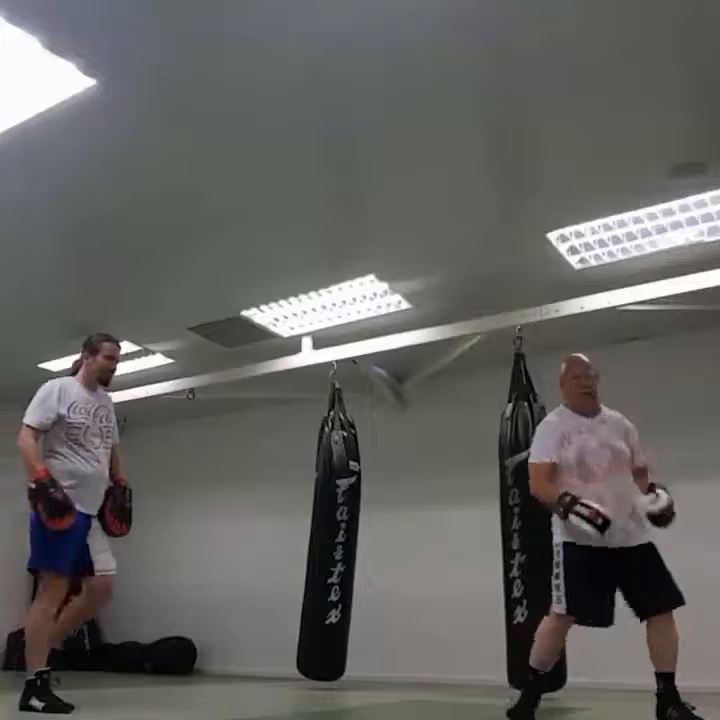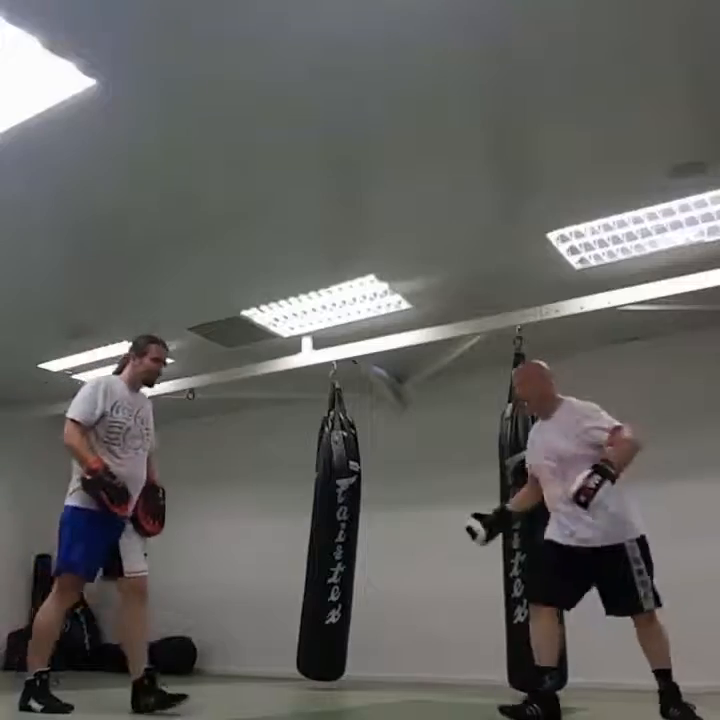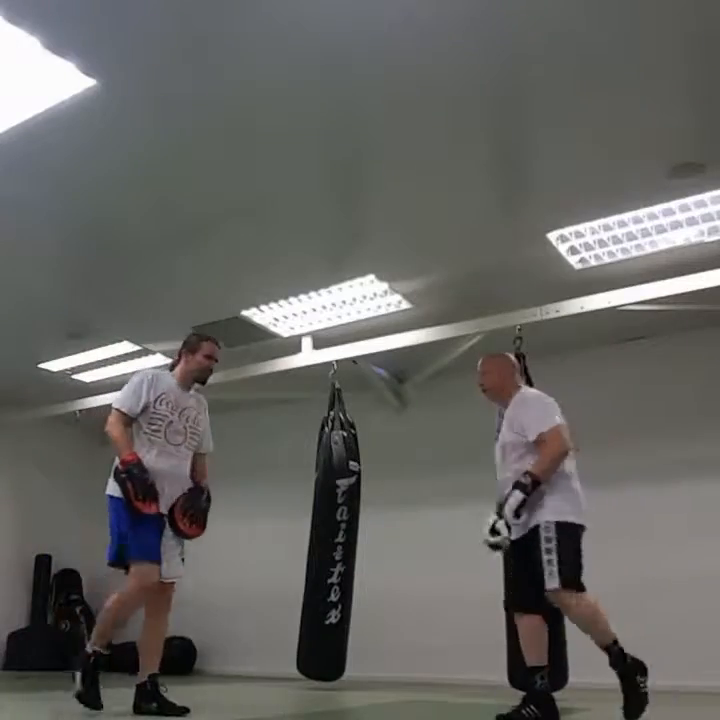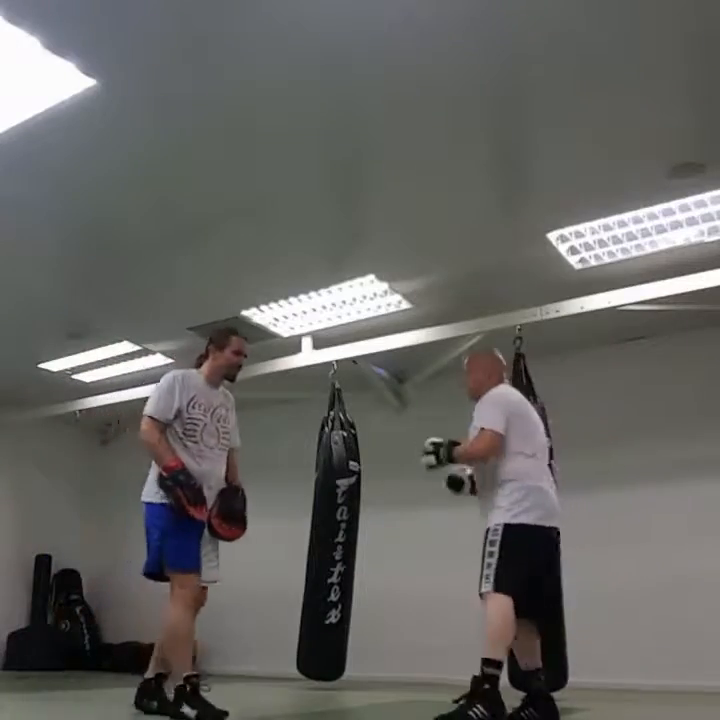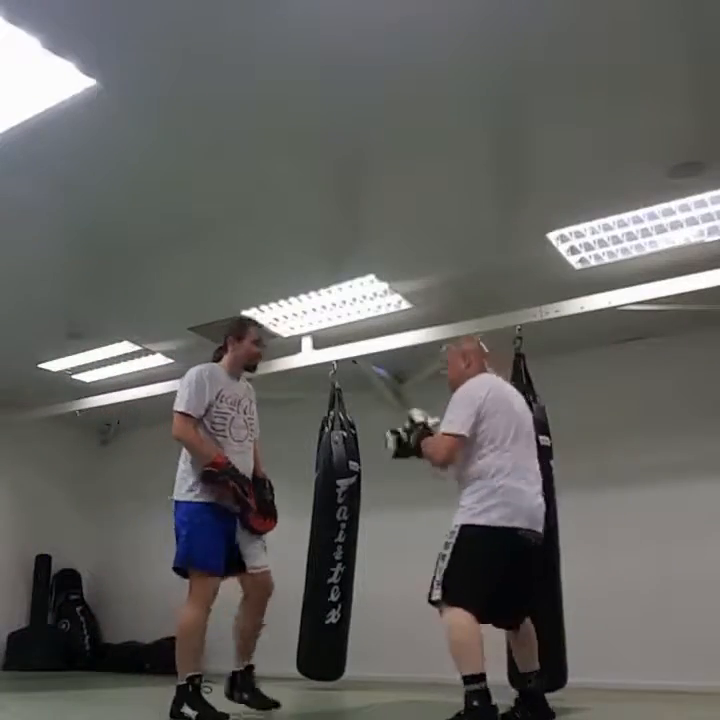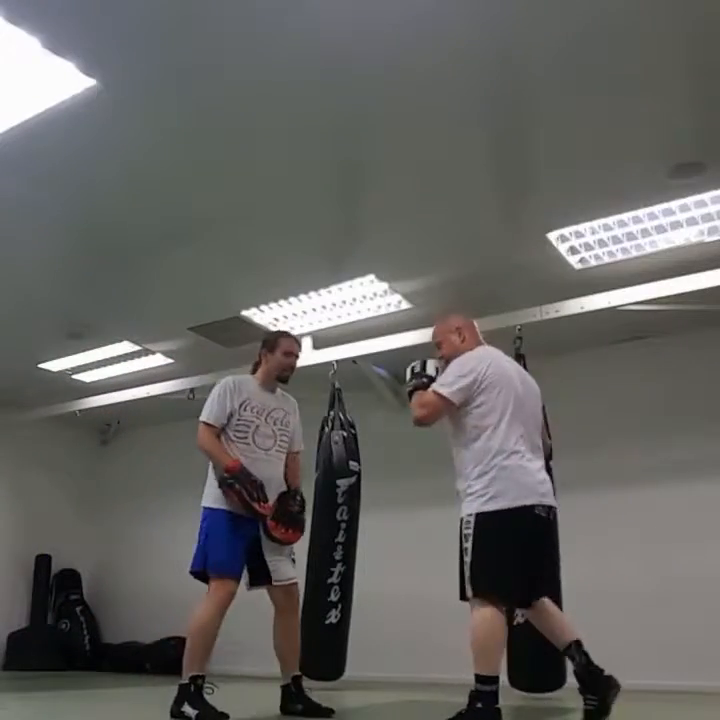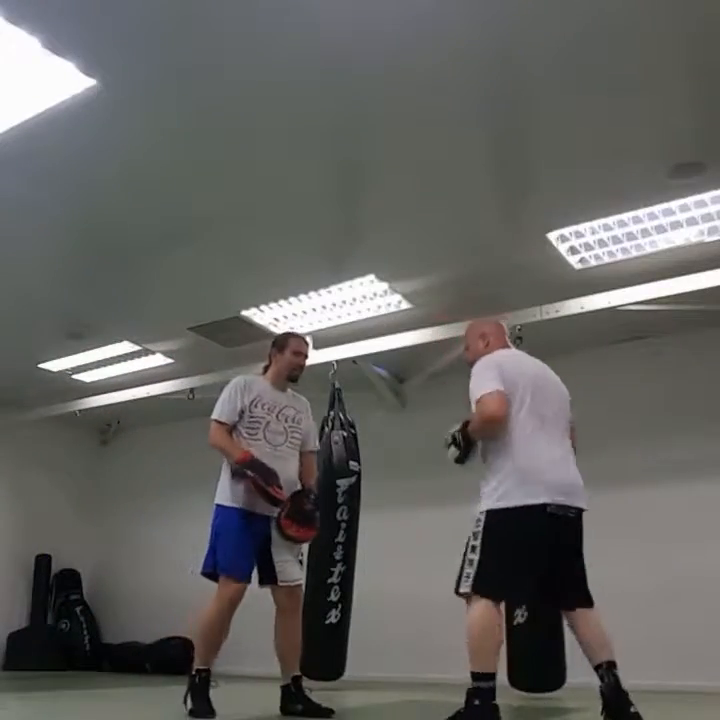
dt=0.3s
person 1, frame 1
left shoulder: (106, 402)
right shoulder: (57, 389)
right elbow: (27, 437)
left wrist: (121, 486)
right wrist: (42, 480)
left hip: (92, 508)
right hip: (59, 505)
left knee: (101, 588)
right knee: (53, 590)
left ankle: (40, 654)
right ankle: (36, 684)
person 1, frame 2
left shoulder: (144, 402)
right shoulder: (101, 387)
right elbow: (72, 433)
right wrist: (99, 473)
left hip: (127, 511)
right hip: (90, 505)
left knee: (136, 591)
right knee: (66, 590)
left ankle: (144, 686)
right ankle: (34, 685)
person 1, frame 3
left shoulder: (199, 405)
right shoulder: (149, 381)
right elbow: (114, 424)
right wrist: (133, 466)
left hip: (168, 505)
right hip: (132, 496)
left knee: (163, 595)
right knee: (144, 582)
right ankle: (91, 657)
person 1, frame 4
left shoulder: (228, 401)
right shoulder: (178, 381)
right elbow: (149, 430)
right wrist: (177, 472)
left hip: (203, 509)
right hip: (169, 501)
left knee: (193, 598)
right knee: (186, 590)
left ankle: (152, 684)
person 1, frame 5
left shoulder: (248, 391)
right shoulder: (202, 376)
right elbow: (181, 429)
left wrist: (261, 482)
right wrist: (222, 467)
right hip: (202, 499)
left knee: (261, 585)
right knee: (204, 590)
left ankle: (241, 677)
person 1, frame 6
left shoulder: (289, 405)
right shoulder: (231, 388)
right elbow: (205, 436)
right hip: (227, 507)
left knee: (288, 597)
right knee: (221, 592)
person 1, frame 7
left shoulder: (301, 405)
right shoulder: (243, 387)
left elbow: (307, 458)
right elbow: (216, 435)
left wrist: (309, 497)
right wrist: (249, 463)
right hip: (238, 506)
left knee: (291, 599)
right knee: (230, 591)
right ankle: (199, 681)
person 2, frame 1
left shoulder: (620, 424)
right shoulder: (552, 427)
left elbow: (641, 471)
right elbow: (539, 486)
left wrist: (656, 495)
right wrist: (573, 508)
left hip: (631, 538)
right hip: (578, 540)
left knee: (662, 612)
right knee: (561, 615)
right ankle: (530, 690)
person 2, frame 2
left shoulder: (581, 413)
right shoulder: (536, 432)
left elbow: (629, 442)
right elbow: (535, 487)
left wrist: (602, 474)
right wrist: (501, 515)
left hip: (614, 532)
right hip: (563, 536)
left knee: (642, 612)
right knee: (541, 607)
person 2, frame 3
left shoulder: (529, 402)
right shoulder: (512, 414)
left elbow: (559, 445)
left wrist: (524, 486)
right wrist: (501, 517)
left hip: (553, 514)
right hip: (527, 523)
left knee: (560, 591)
right knee: (524, 609)
left ankle: (624, 665)
person 2, frame 4
left shoulder: (496, 399)
right shoulder: (520, 405)
left elbow: (481, 448)
left wrist: (445, 451)
right wrist: (471, 483)
left hip: (518, 515)
right hip: (543, 519)
left knee: (496, 594)
right knee: (521, 610)
person 2, frame 5
left shoulder: (472, 391)
right shoulder: (511, 396)
left elbow: (443, 454)
left wrist: (422, 438)
right wrist: (427, 437)
left hip: (489, 516)
right hip: (526, 517)
left knee: (454, 602)
right knee: (512, 613)
person 2, frame 6
left shoulder: (470, 363)
right shoulder: (520, 374)
left elbow: (423, 412)
left wrist: (418, 384)
left hip: (495, 500)
right hip: (534, 498)
left knee: (483, 599)
right knee: (531, 596)
right ankle: (591, 675)
person 2, frame 7
left shoulder: (491, 364)
right shoulder: (549, 374)
left elbow: (492, 413)
left wrist: (464, 436)
left hip: (515, 497)
right hip: (565, 497)
left knee: (481, 596)
right knee: (575, 602)
